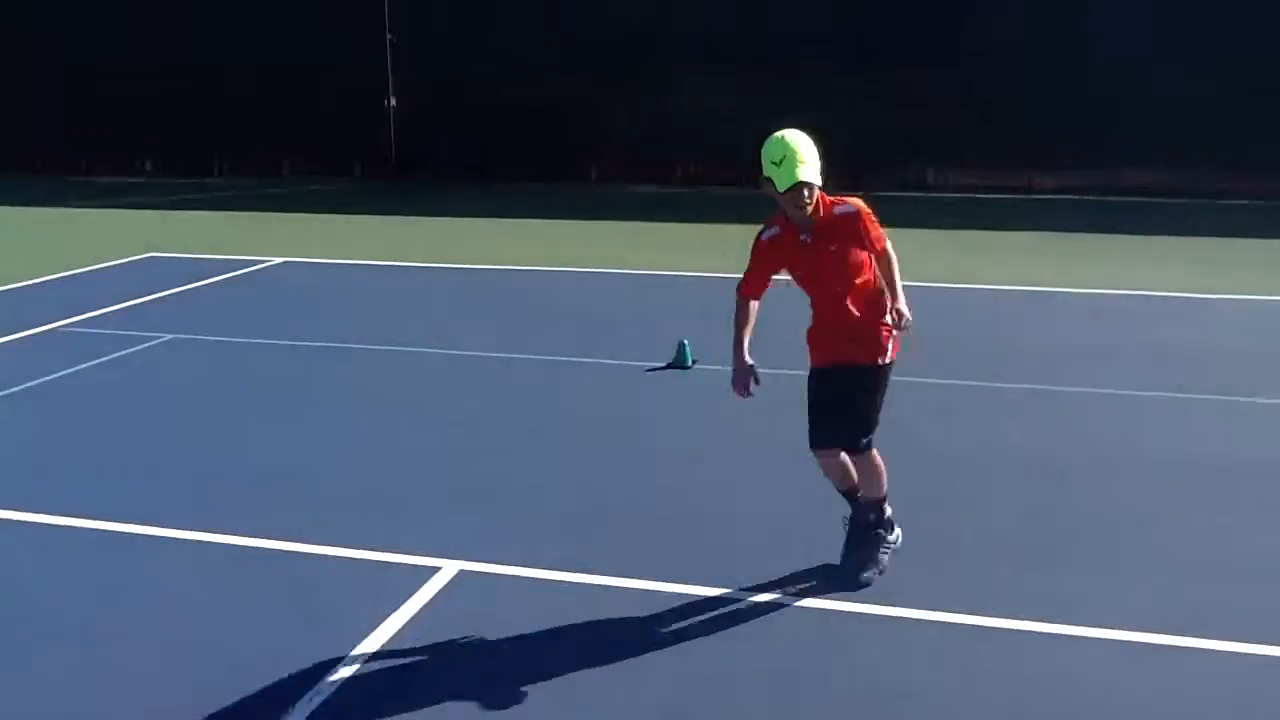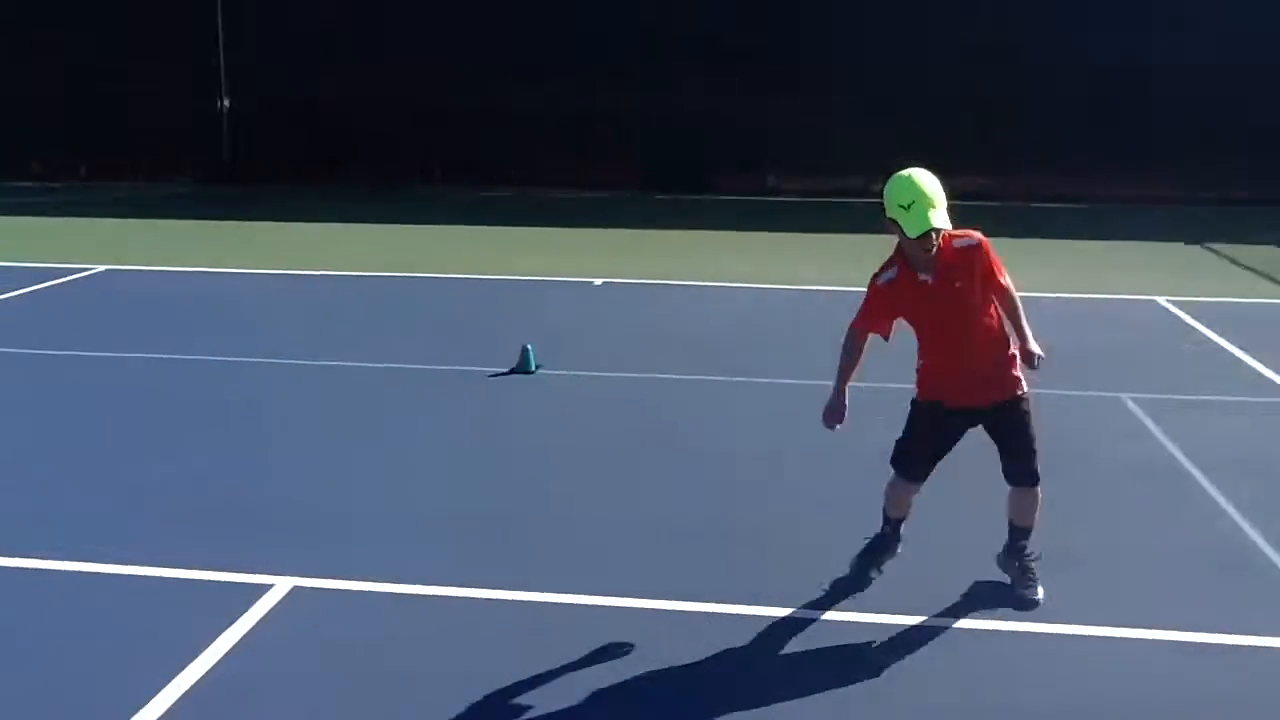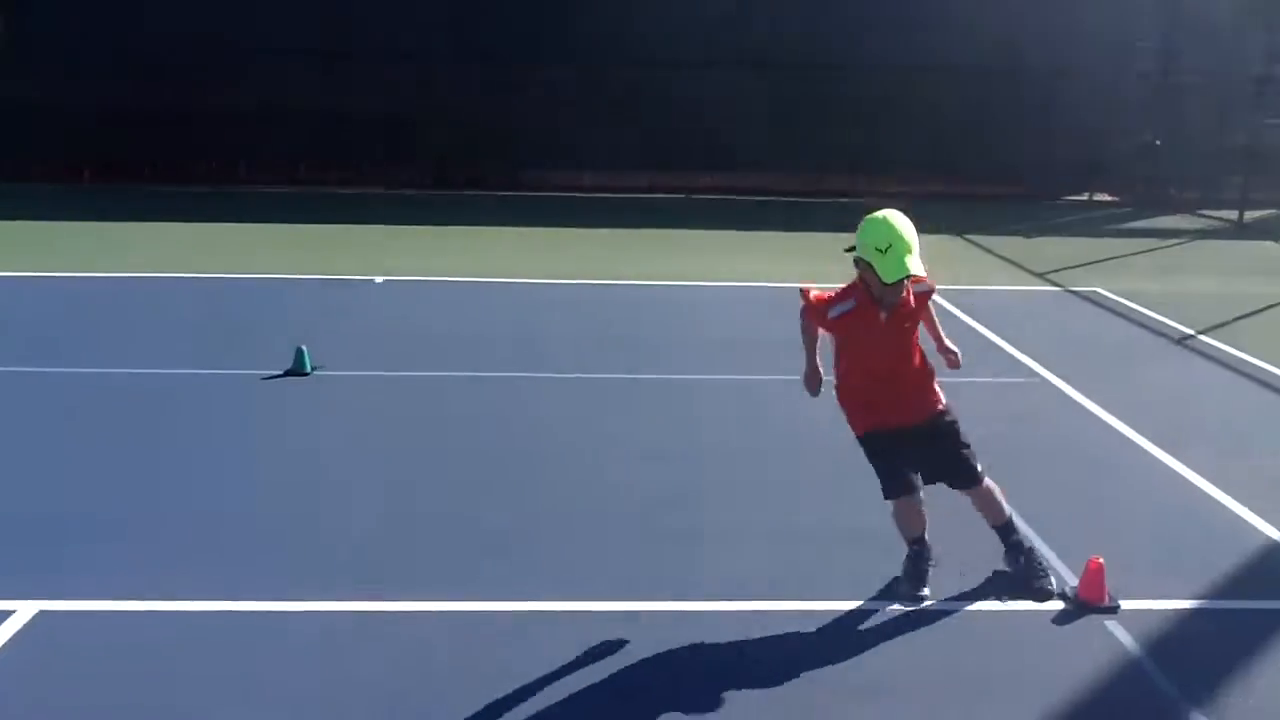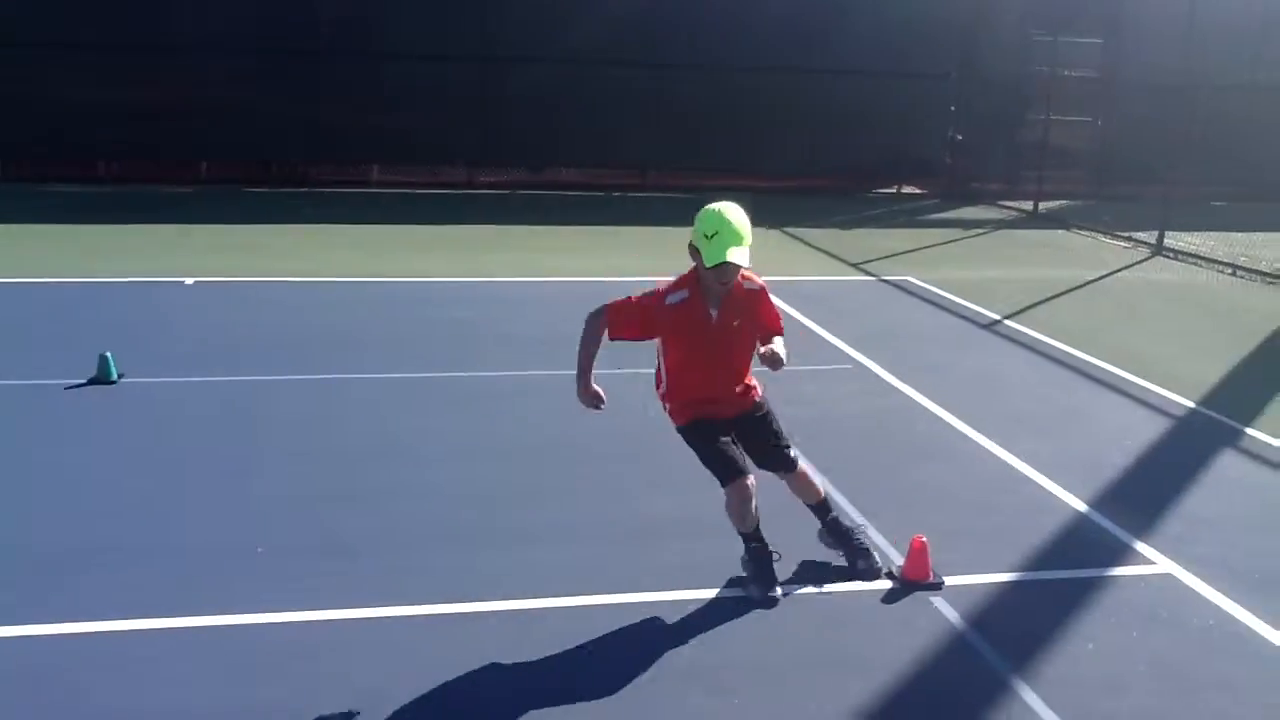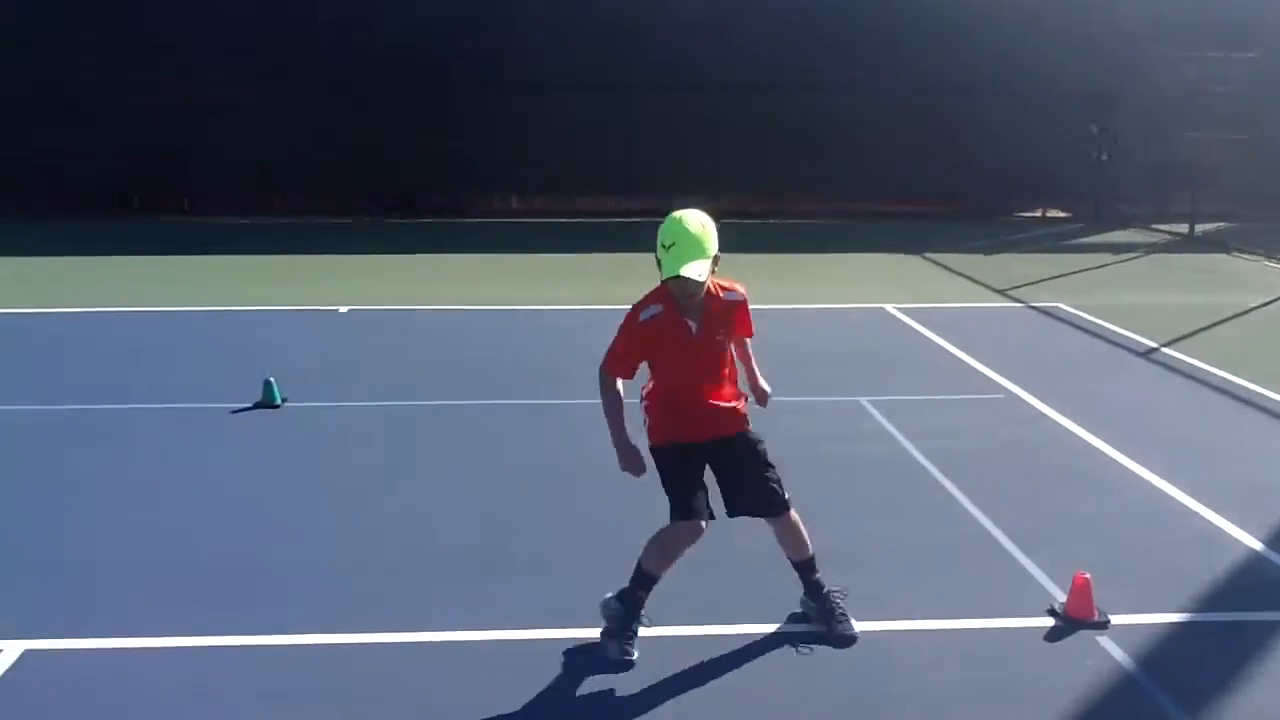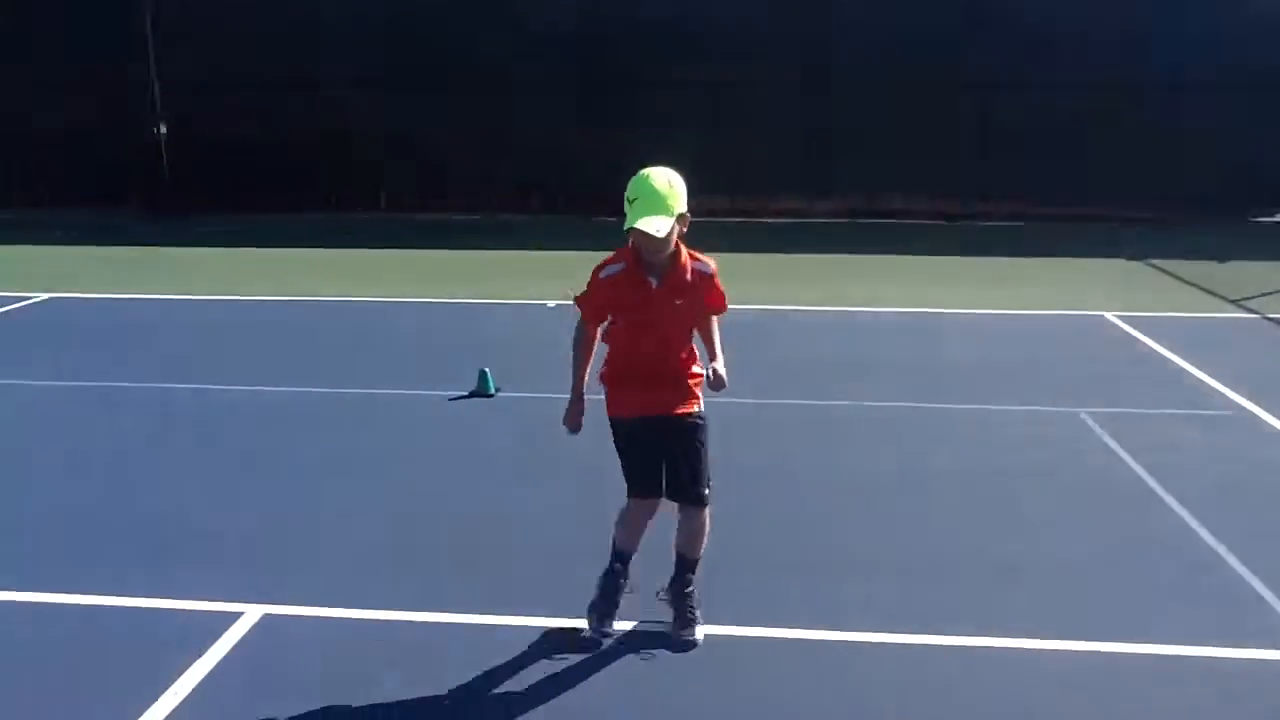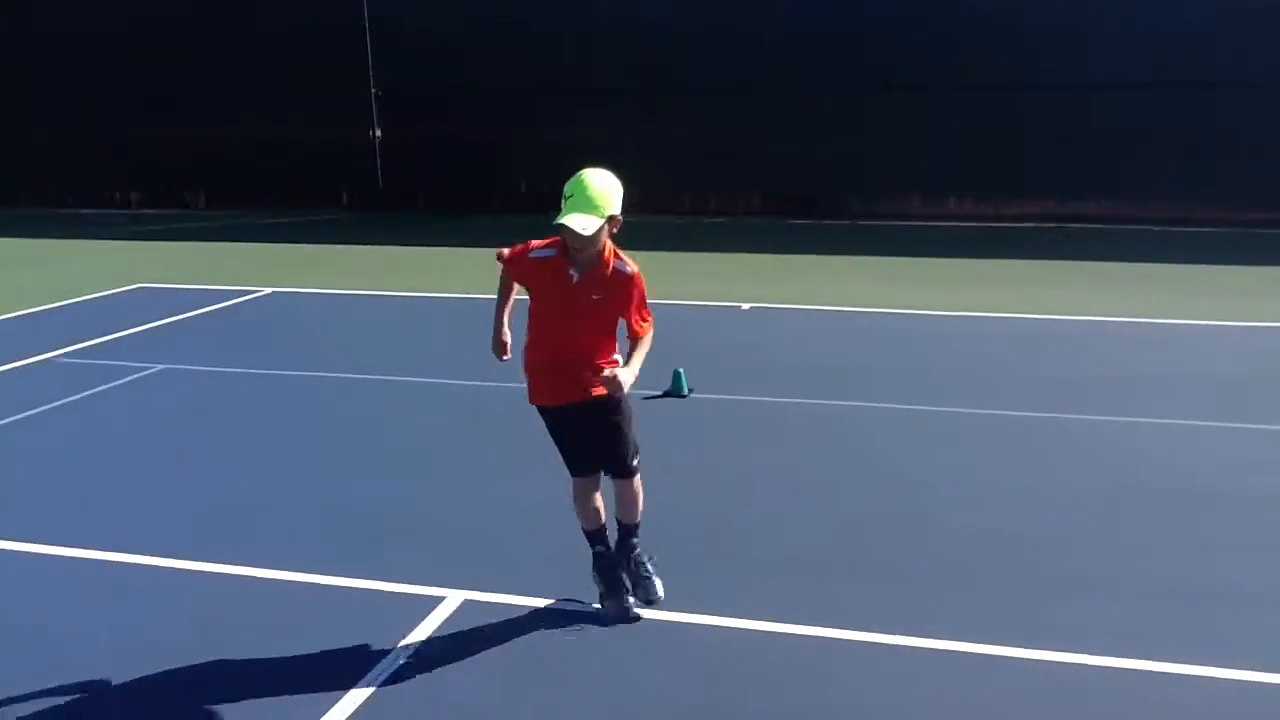
dt=0.3s
person 1, frame 1
left shoulder: (851, 213)
right shoulder: (770, 238)
left elbow: (882, 248)
right elbow: (749, 295)
left wrist: (897, 298)
right wrist: (740, 357)
left hip: (870, 341)
right hip: (829, 348)
left knee: (856, 443)
right knee: (825, 449)
left ankle: (878, 527)
right ankle: (874, 522)
person 1, frame 2
left shoulder: (972, 248)
right shoulder: (888, 281)
left elbow: (1003, 290)
right elbow: (860, 332)
left wrist: (1025, 338)
right wrist: (839, 393)
left hip: (1002, 382)
right hip: (940, 389)
left knee: (1025, 479)
right knee: (908, 474)
left ankle: (1018, 553)
right ankle: (888, 537)
person 1, frame 3
left shoulder: (918, 286)
right shoulder: (841, 310)
right elbow: (807, 309)
left wrist: (941, 342)
right wrist: (811, 367)
left hip: (924, 403)
right hip: (874, 417)
left knee: (974, 482)
right knee: (906, 495)
left ankle: (1016, 547)
right ankle: (919, 556)
person 1, frame 4
left shoulder: (753, 291)
right shoulder: (669, 303)
left elbow: (775, 335)
right elbow: (599, 319)
left wrist: (774, 351)
right wrist: (585, 378)
left hip: (742, 396)
right hip: (693, 408)
left knee: (790, 466)
right knee: (741, 482)
left ankle: (833, 527)
right ankle: (756, 553)
person 1, frame 5
left shoulder: (732, 299)
right shoulder: (646, 317)
right elbow: (610, 375)
left wrist: (754, 378)
right wrist: (622, 444)
left hip: (727, 419)
right hip: (672, 428)
left knee: (779, 510)
right knee: (688, 524)
left ankle: (816, 592)
right ankle: (627, 606)
person 1, frame 6
left shoulder: (703, 273)
right shoulder: (610, 276)
right elbow: (588, 328)
left wrist: (716, 359)
right wrist: (576, 396)
left hip: (682, 398)
right hip: (629, 401)
left knee: (694, 501)
right knee: (644, 501)
left ankle: (682, 588)
right ankle: (614, 579)
person 1, frame 7
left shoulder: (624, 274)
right shoulder: (537, 258)
left elbow: (640, 329)
right elbow: (506, 264)
left wrist: (628, 369)
right wrist: (500, 325)
left hip: (602, 384)
right hip: (551, 387)
left knee: (625, 474)
right knee: (586, 479)
left ankle: (630, 552)
right ankle: (602, 556)
